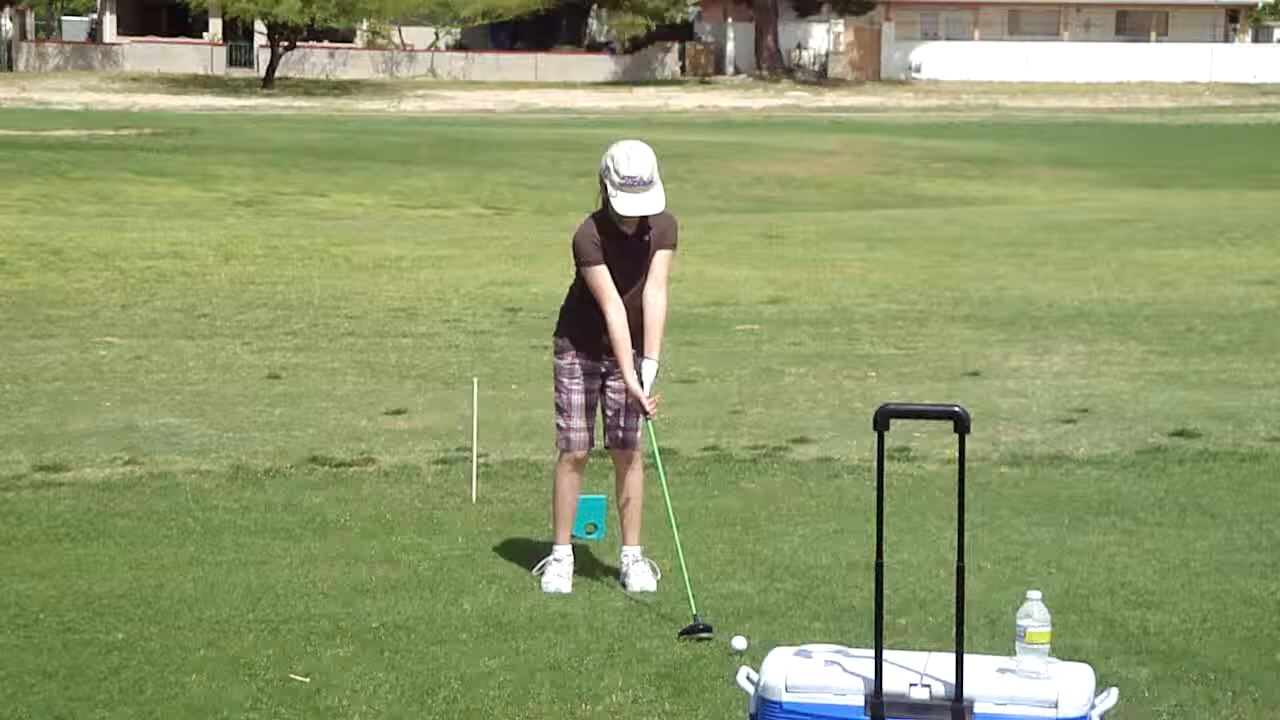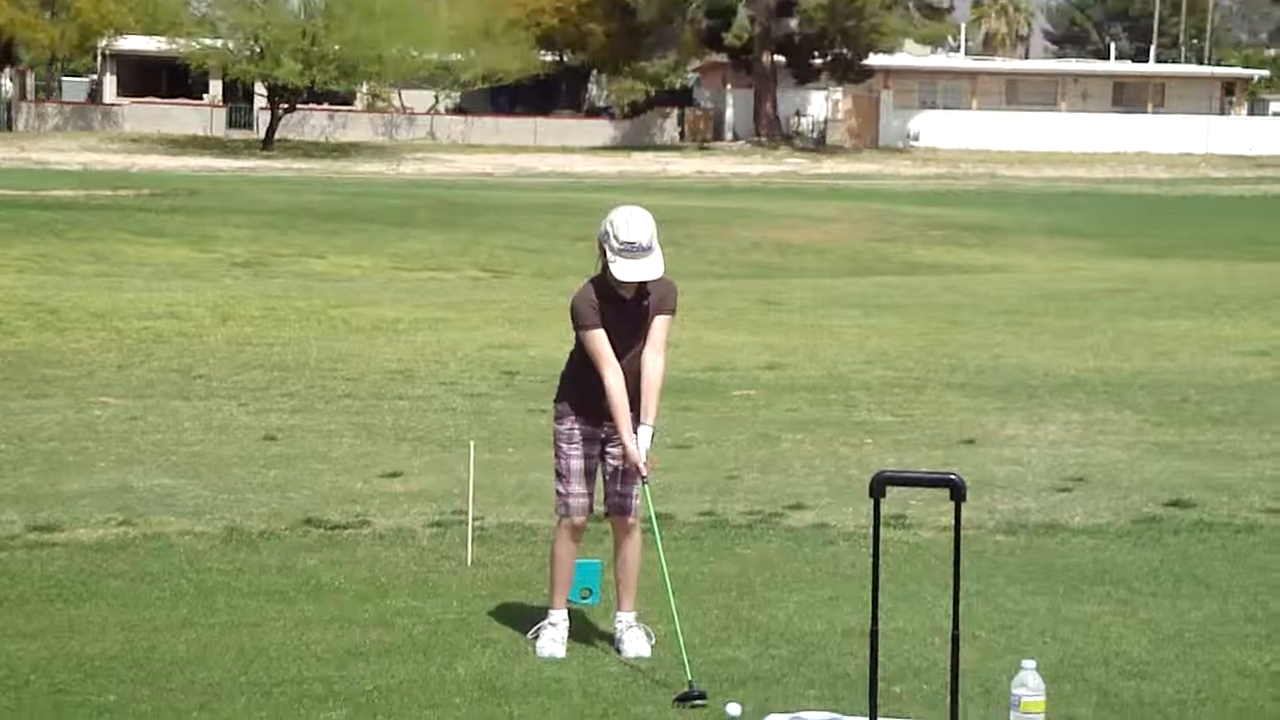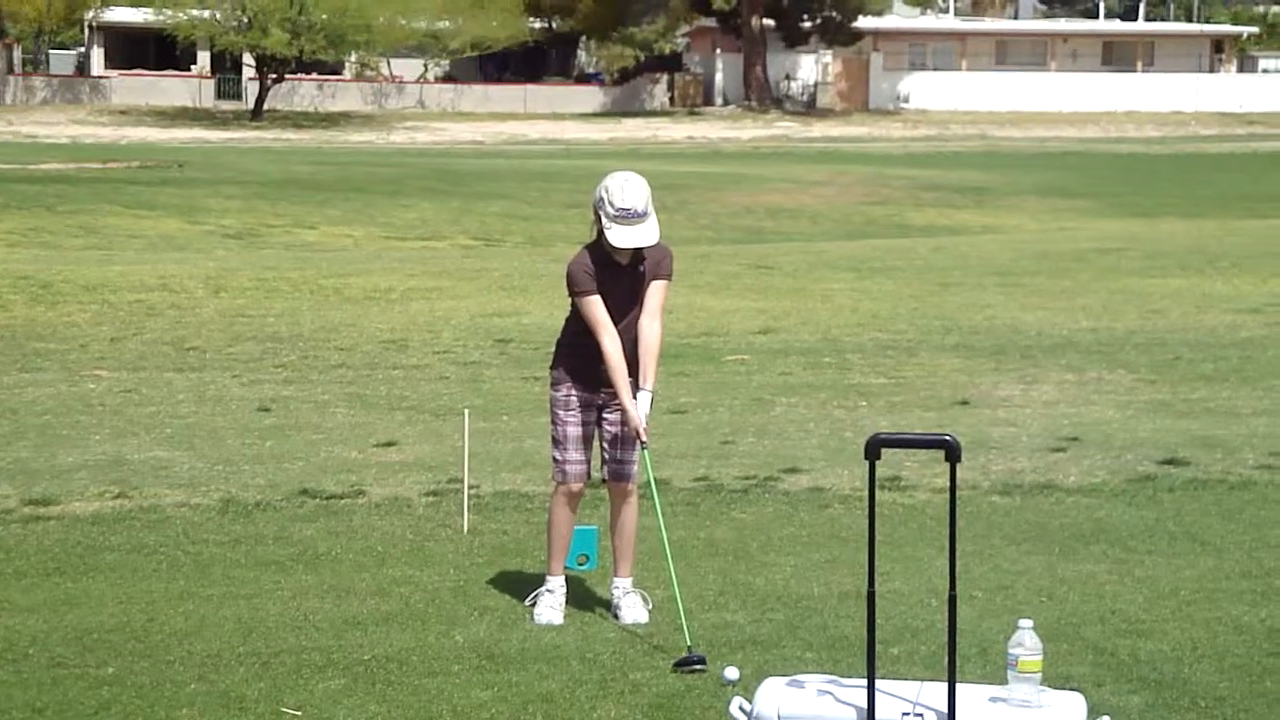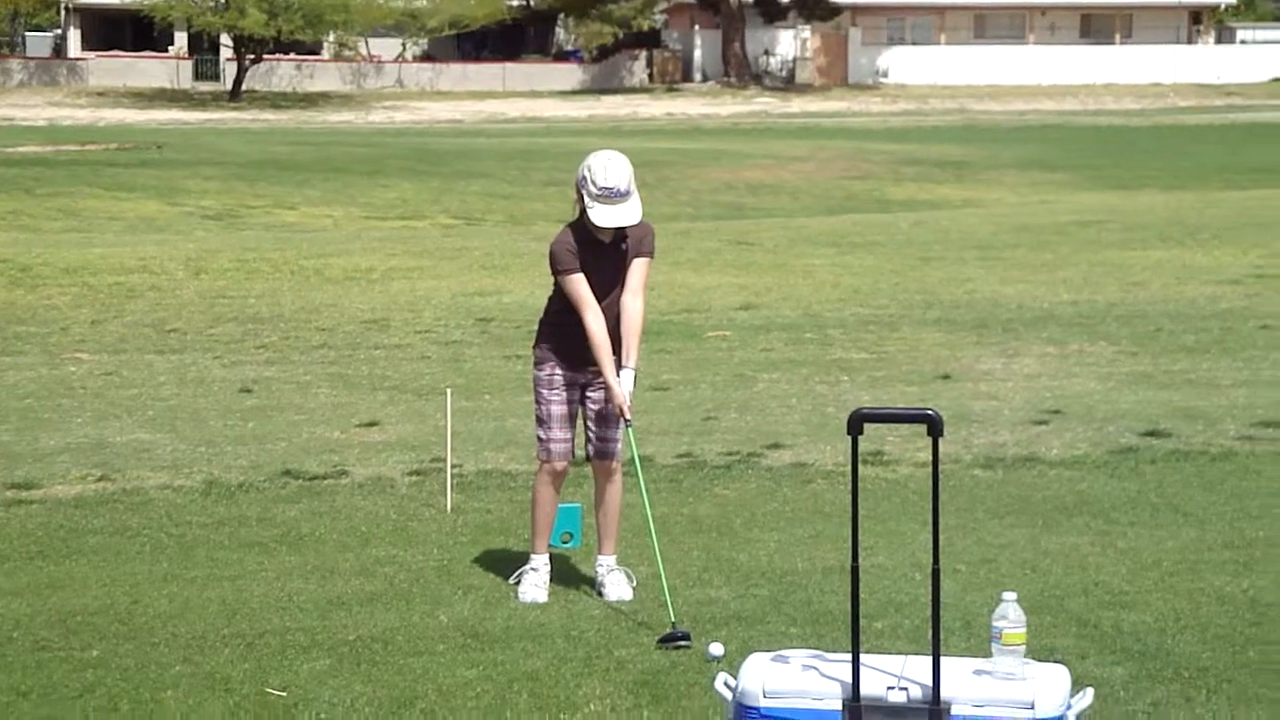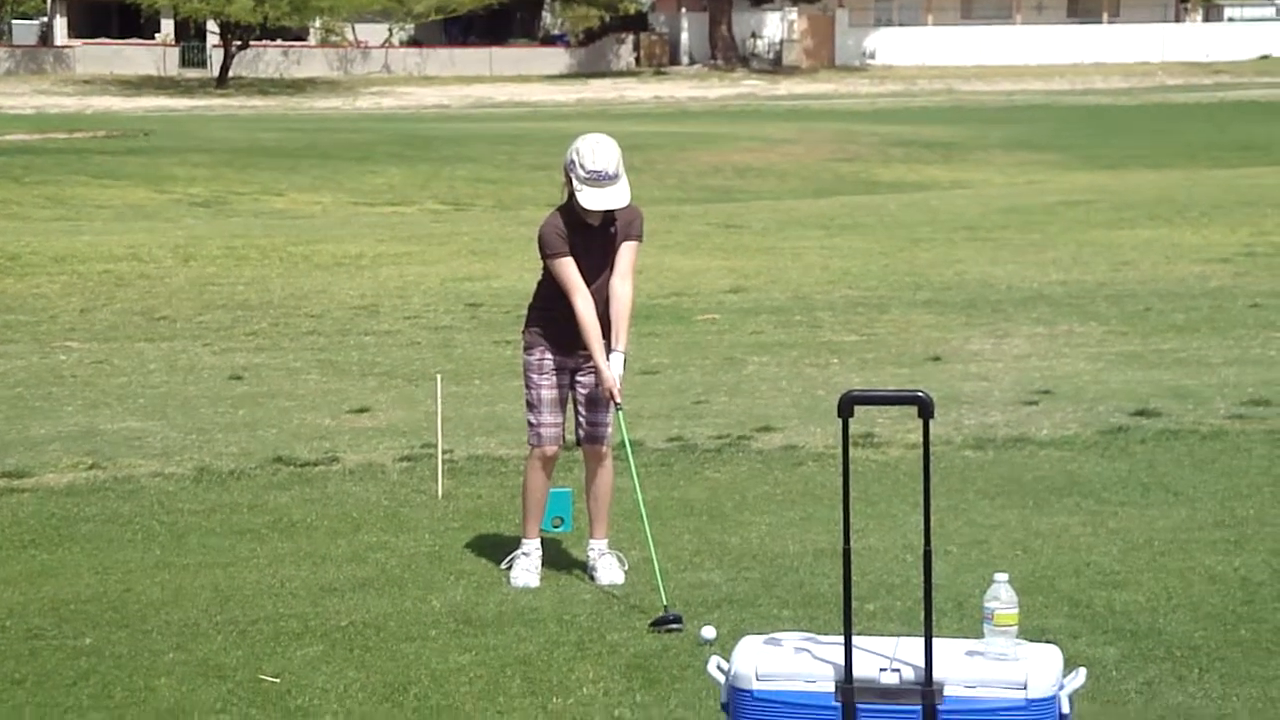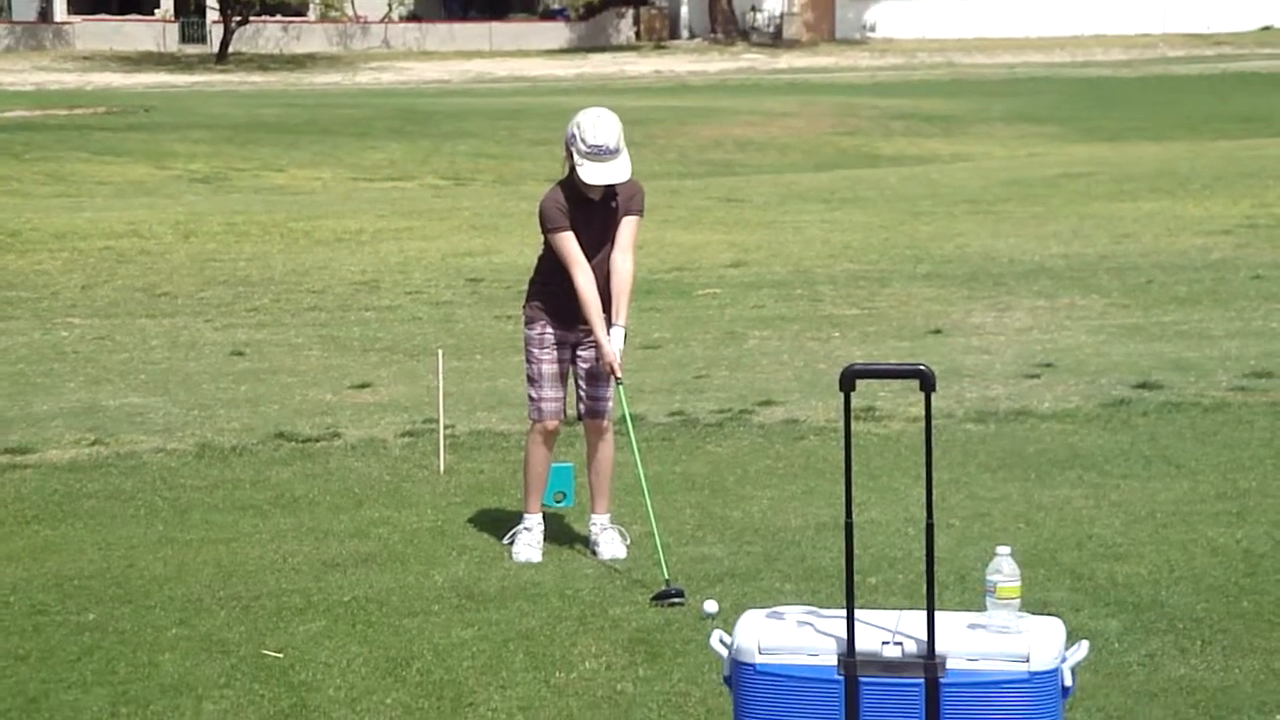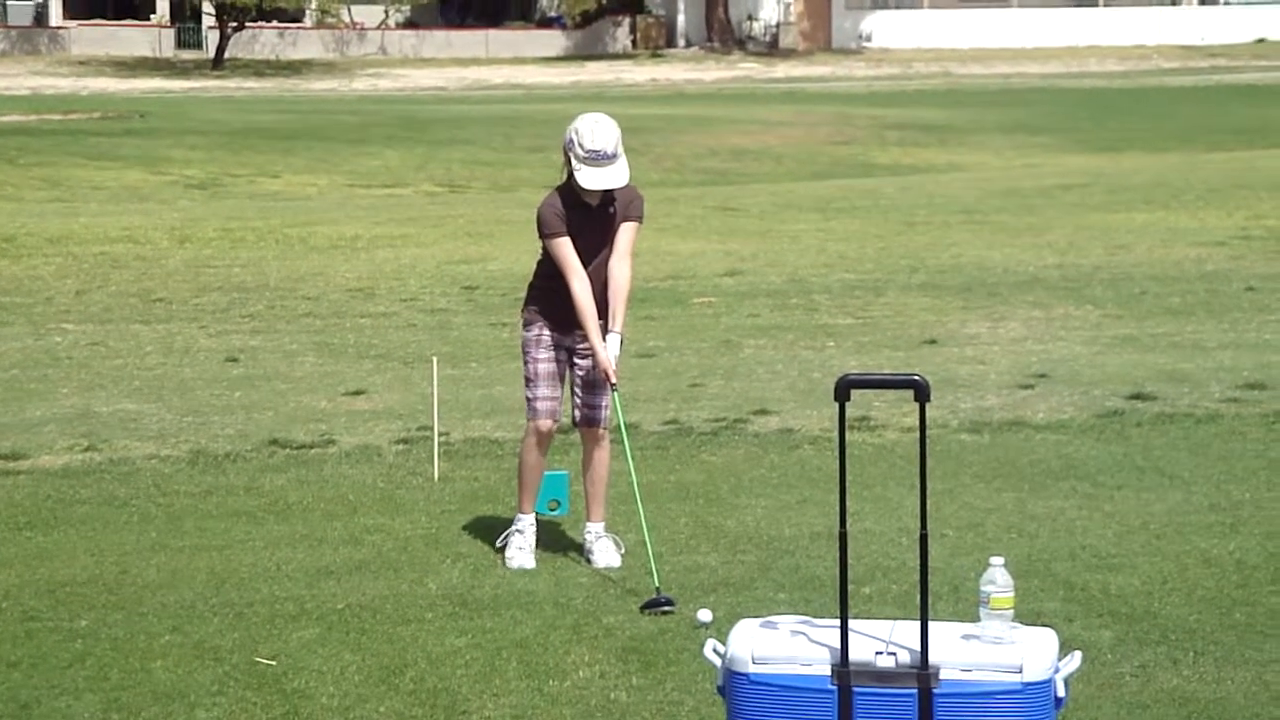
dt=0.3s
person 1, frame 1
left shoulder: (664, 227)
right shoulder: (588, 236)
left elbow: (654, 294)
right elbow: (612, 308)
left wrist: (649, 364)
right wrist: (628, 378)
left hip: (630, 349)
right hip: (579, 349)
left knee: (628, 452)
right knee: (574, 451)
left ankle: (632, 555)
right ankle: (561, 554)
person 1, frame 2
left shoulder: (663, 292)
right shoulder: (586, 301)
left elbow: (653, 359)
right elbow: (610, 372)
left wrist: (645, 429)
right wrist: (626, 442)
left hip: (629, 415)
right hip: (580, 414)
left knee: (626, 518)
right knee: (573, 517)
left ankle: (626, 621)
right ankle: (556, 618)
person 1, frame 3
left shoulder: (659, 257)
right shoulder: (582, 267)
left elbow: (650, 324)
right elbow: (607, 338)
left wrist: (645, 394)
right wrist: (628, 406)
left hip: (627, 382)
right hip: (576, 381)
left knee: (623, 484)
right knee: (570, 484)
left ankle: (623, 587)
right ankle: (553, 585)
person 1, frame 4
left shoulder: (641, 235)
right shoulder: (565, 246)
left elbow: (632, 302)
right elbow: (591, 315)
left wrist: (629, 371)
right wrist: (612, 384)
left hip: (610, 360)
right hip: (559, 359)
left knee: (608, 462)
right knee: (554, 462)
left ankle: (607, 564)
right ankle: (538, 563)
person 1, frame 5
left shoulder: (629, 218)
right shoulder: (554, 229)
left elbow: (620, 285)
right elbow: (580, 298)
left wrist: (617, 354)
right wrist: (602, 366)
left hip: (599, 344)
right hip: (549, 344)
left knee: (598, 447)
right knee: (545, 448)
left ankle: (600, 549)
right ankle: (529, 548)
person 1, frame 6
left shoulder: (630, 193)
right shoulder: (554, 204)
left elbow: (622, 260)
right elbow: (580, 273)
left wrist: (618, 329)
right wrist: (603, 341)
left hip: (600, 319)
right hip: (549, 319)
left knee: (599, 421)
right knee: (546, 422)
left ankle: (601, 523)
right ankle: (531, 523)
person 1, frame 7
left shoulder: (629, 200)
right shoulder: (553, 209)
left elbow: (619, 267)
right elbow: (576, 279)
left wrist: (614, 335)
right wrist: (598, 348)
left hip: (598, 324)
right hip: (547, 323)
left knee: (596, 429)
right knee: (542, 424)
left ankle: (596, 531)
right ankle: (524, 523)
